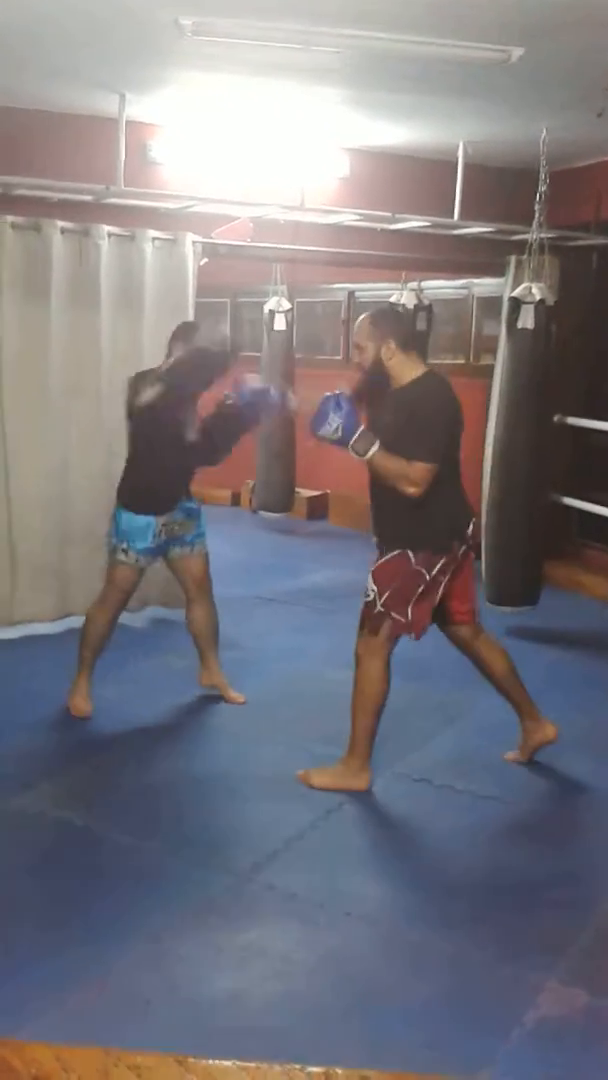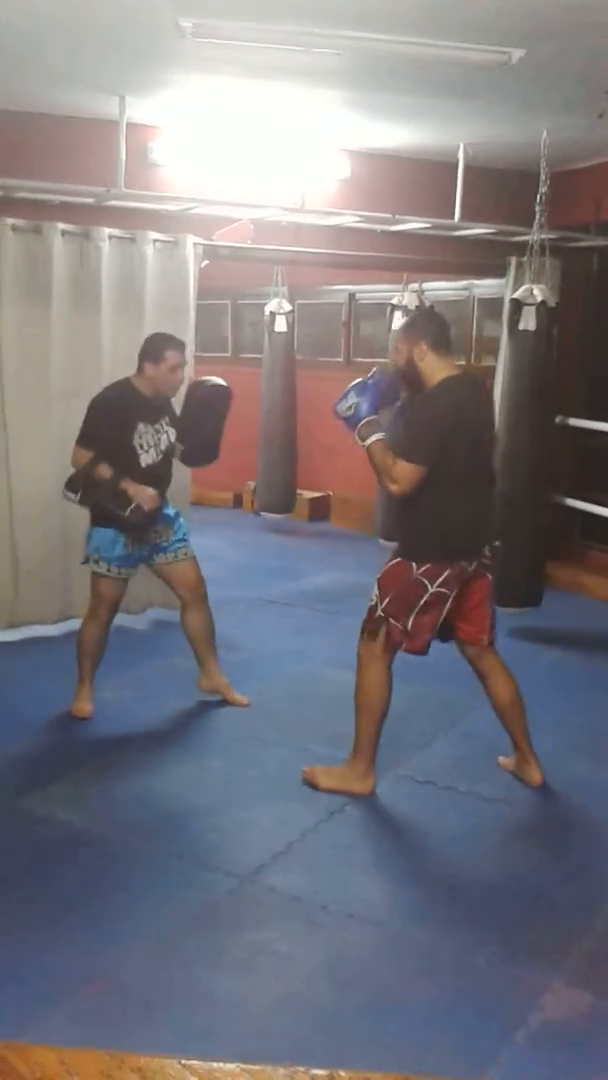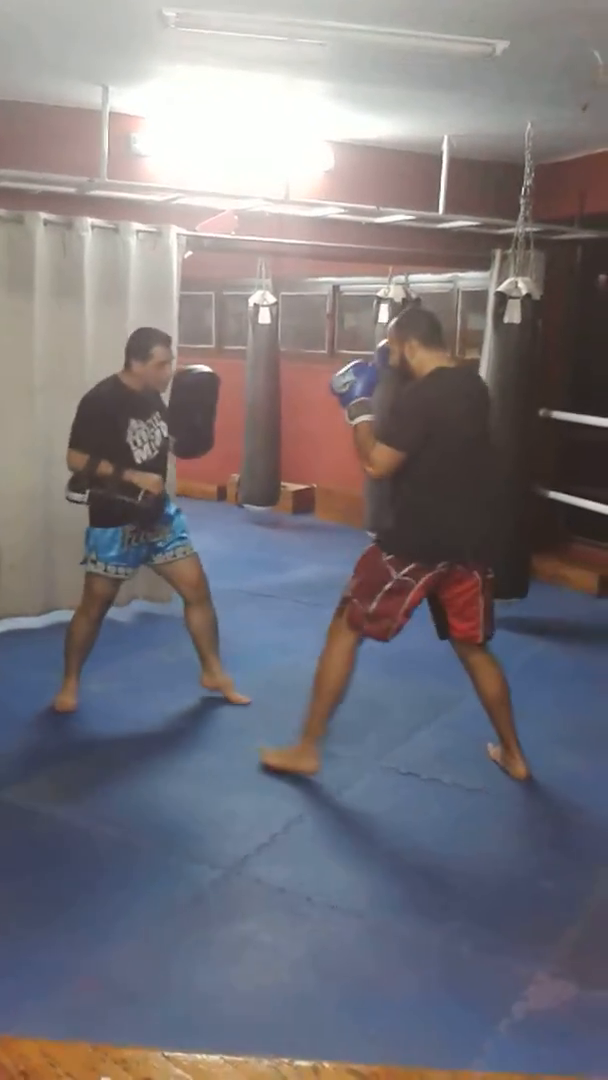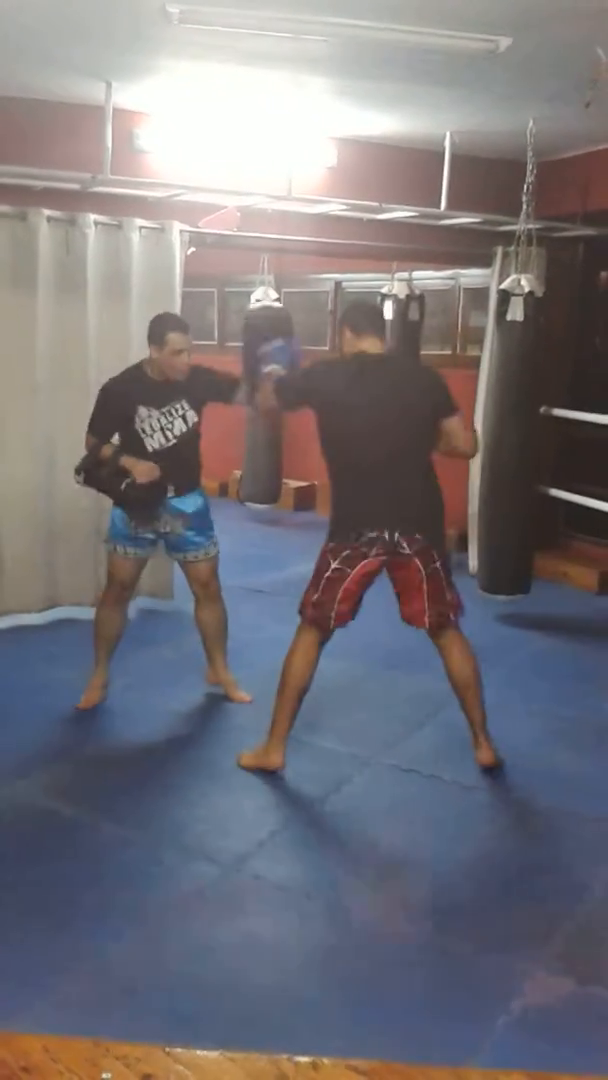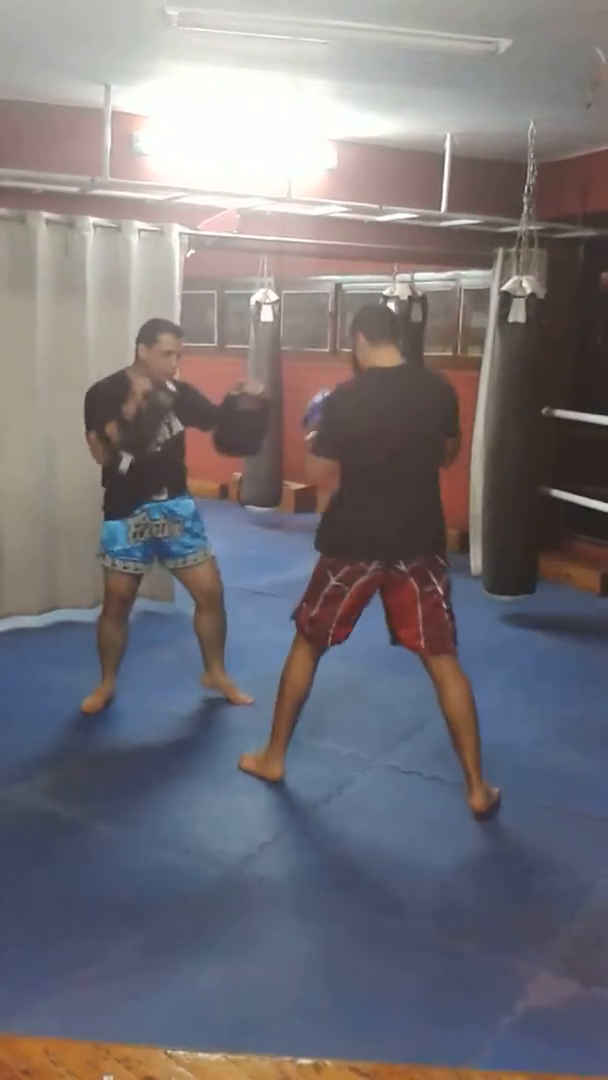
dt=0.3s
person 1, frame 1
left shoulder: (428, 400)
right shoulder: (391, 388)
left elbow: (413, 482)
right elbow: (371, 414)
left wrist: (358, 439)
left hip: (422, 545)
right hip: (442, 537)
left knee: (372, 646)
right knee: (466, 632)
left ankle: (355, 767)
right ankle: (534, 723)
person 1, frame 2
left shoulder: (433, 407)
right shoulder: (473, 390)
left elbow: (398, 481)
left wrist: (366, 425)
right wrist: (398, 406)
left hip: (432, 553)
right hip: (475, 546)
left knee: (374, 649)
right knee: (481, 652)
left ankle: (359, 770)
right ankle: (527, 761)
person 1, frame 3
left shoulder: (418, 397)
right shoulder: (472, 387)
left elbow: (376, 464)
left wrist: (357, 406)
right wrist: (386, 398)
left hip: (415, 544)
right hip: (470, 543)
left knee: (344, 630)
right knee: (474, 648)
left ankle: (305, 750)
right ankle: (513, 754)
person 1, frame 4
left shoulder: (326, 376)
right shoulder: (424, 379)
left elbow: (266, 400)
right elbow: (464, 446)
left wrist: (273, 367)
left hip: (355, 531)
right hip: (418, 526)
left knee: (311, 632)
right knee: (447, 633)
left ankle: (273, 748)
right ankle: (483, 744)
person 1, frame 5
left shoulder: (347, 398)
right shoulder: (439, 391)
left elbow: (322, 477)
left wrist: (317, 431)
left hip: (353, 545)
right hip: (418, 546)
left knee: (307, 644)
right knee: (442, 660)
left ankle: (273, 756)
right ankle: (477, 788)
person 2, frame 1
left shoulder: (184, 393)
right shoulder: (148, 383)
left elbow: (202, 447)
right elbow: (148, 399)
left wrist: (226, 417)
left hip: (181, 506)
right hip: (141, 510)
left knee: (200, 589)
right knee: (115, 596)
left ankle: (211, 672)
right ankle: (81, 681)
person 2, frame 2
left shoulder: (162, 402)
right shoulder: (111, 403)
left elbow: (174, 449)
right elbow: (82, 458)
right wrist: (129, 487)
left hip: (161, 515)
right hip: (116, 522)
left knee: (194, 592)
right knee: (103, 608)
left ankle: (211, 675)
right ankle: (84, 689)
person 2, frame 3
left shoulder: (151, 397)
right shoulder: (100, 402)
right elbow: (77, 461)
right wrist: (133, 476)
left hip: (160, 512)
right hip: (115, 520)
left knee: (197, 591)
right knee: (94, 606)
left ankle: (214, 673)
right ankle: (70, 682)
person 2, frame 4
left shoulder: (196, 379)
right shoulder: (120, 389)
right elbow: (94, 443)
right wrist: (129, 463)
left hip: (187, 502)
left knee: (208, 588)
right knee: (117, 591)
left ankle: (219, 671)
right ankle: (99, 677)
person 2, frame 5
left shoulder: (180, 393)
right shoulder: (104, 393)
left elbow: (223, 422)
right elbow: (101, 451)
right wrist: (133, 406)
left hip: (177, 508)
right hip: (127, 514)
left knee: (211, 594)
right knee: (116, 604)
left ankle: (216, 674)
right ankle: (107, 684)
